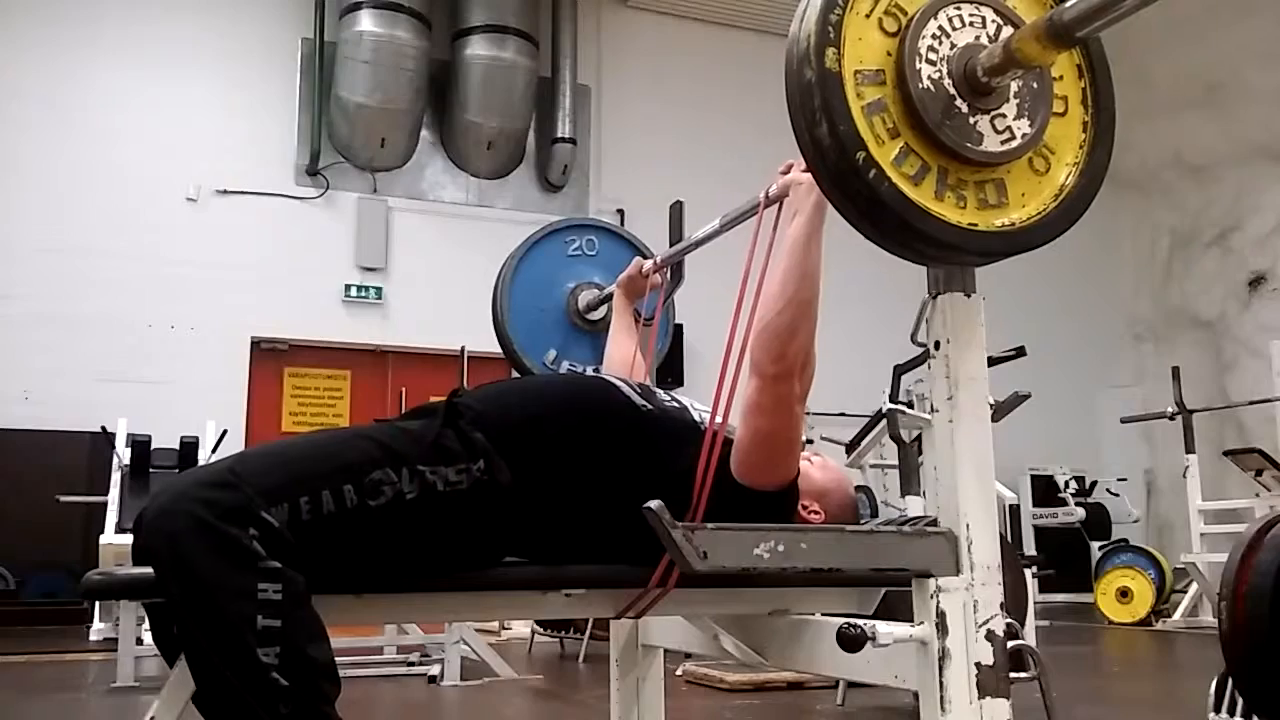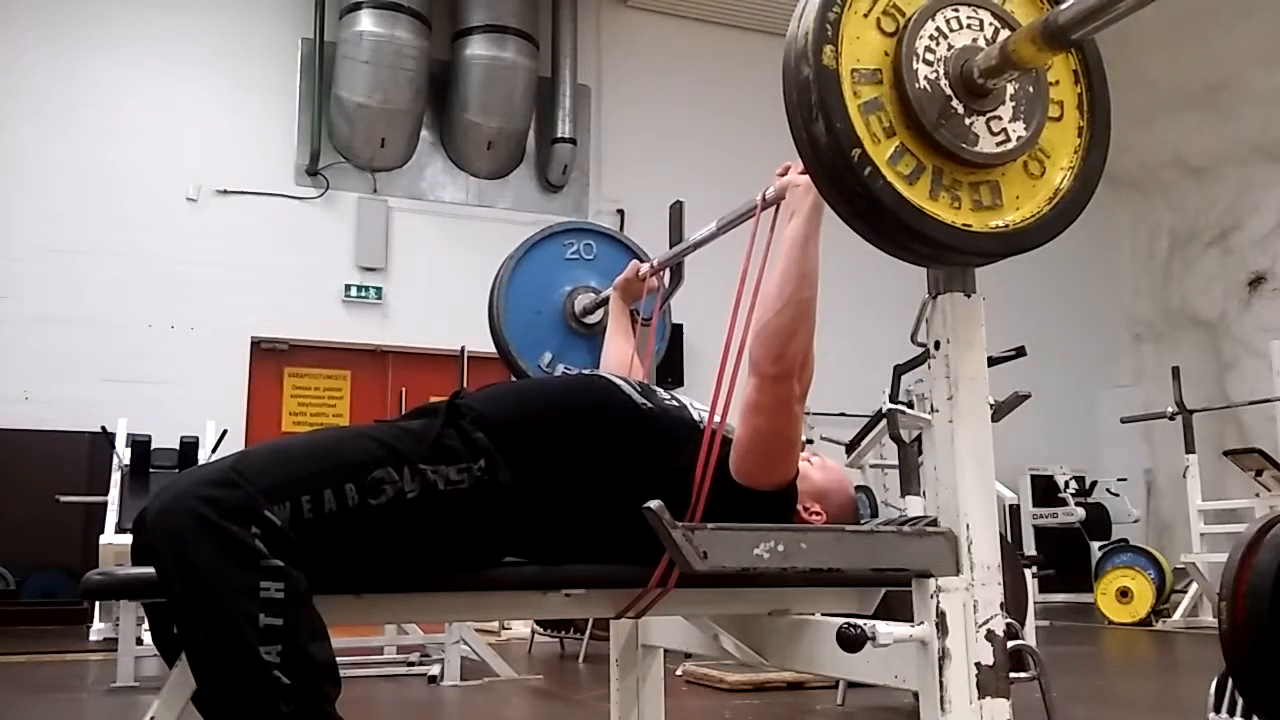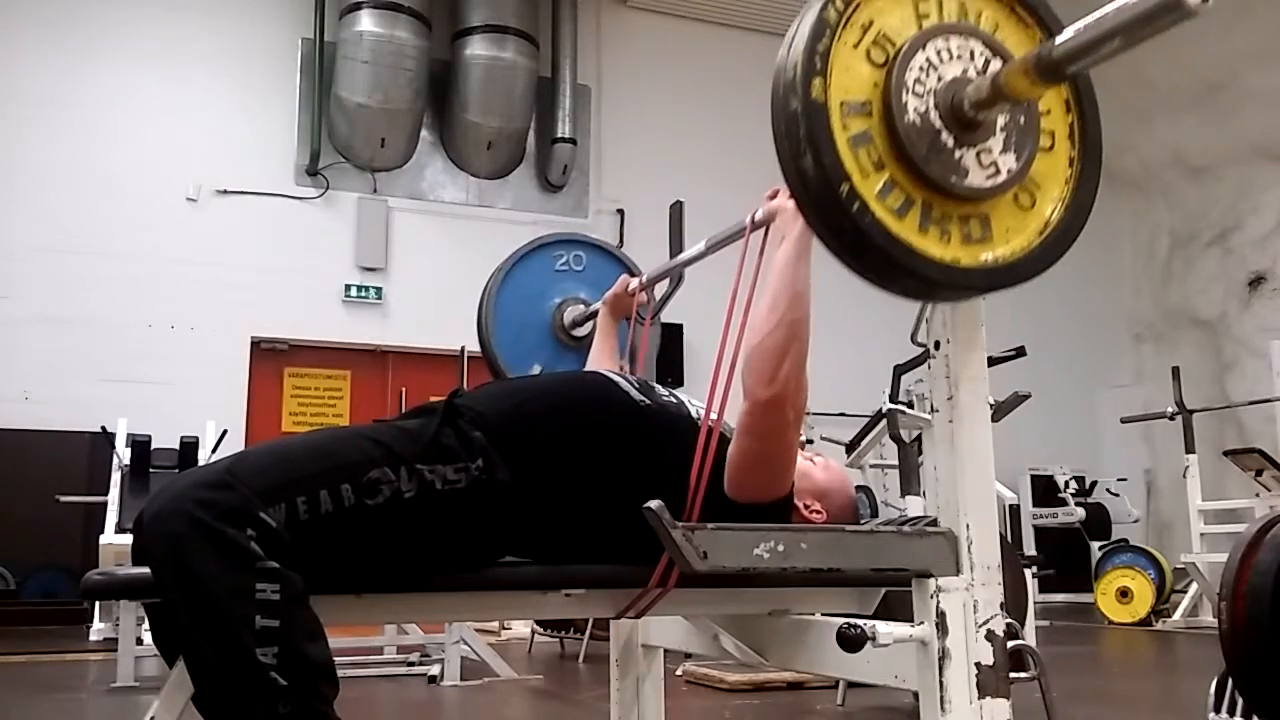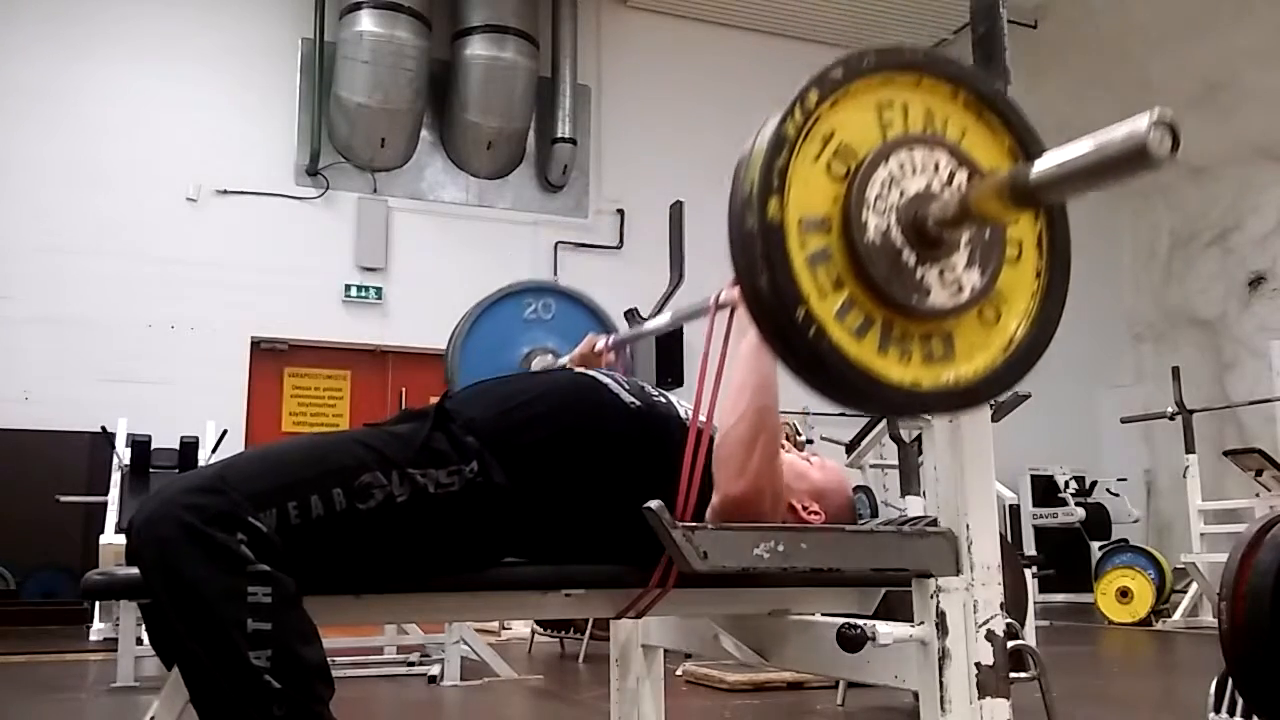
dt=0.5s
person 1, frame 1
left shoulder: (748, 498)
right shoulder: (690, 455)
left elbow: (779, 369)
right elbow: (622, 405)
left wrist: (808, 207)
right wrist: (625, 303)
left knee: (208, 515)
right knee: (182, 518)
person 1, frame 2
left shoulder: (749, 498)
right shoulder: (693, 459)
left elbow: (777, 369)
right elbow: (618, 402)
left wrist: (804, 208)
right wrist: (622, 305)
left knee: (207, 512)
right knee: (184, 516)
person 1, frame 3
left shoulder: (748, 501)
right shoulder: (697, 465)
left elbow: (770, 394)
right elbow: (604, 412)
left wrist: (794, 232)
right wrist: (609, 320)
left knee: (205, 514)
right knee: (181, 520)
person 1, frame 4
left shoulder: (756, 502)
right shoulder: (687, 460)
left elbow: (739, 493)
left wrist: (761, 312)
right wrist: (587, 372)
left knee: (198, 522)
right knee: (180, 523)
